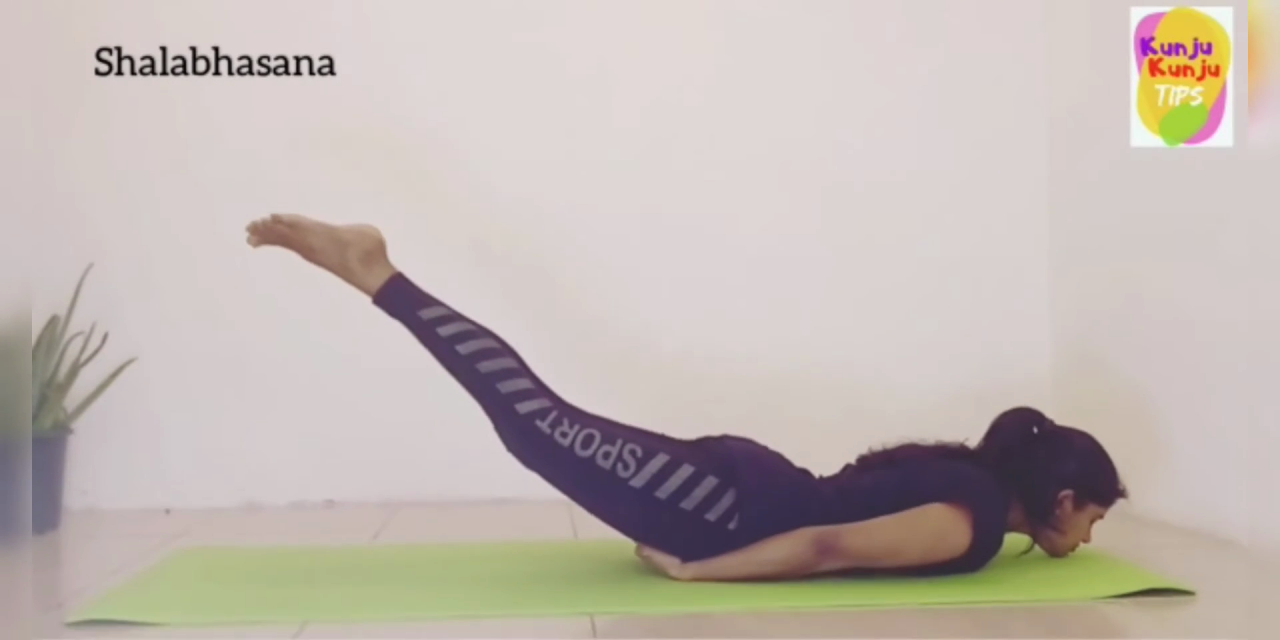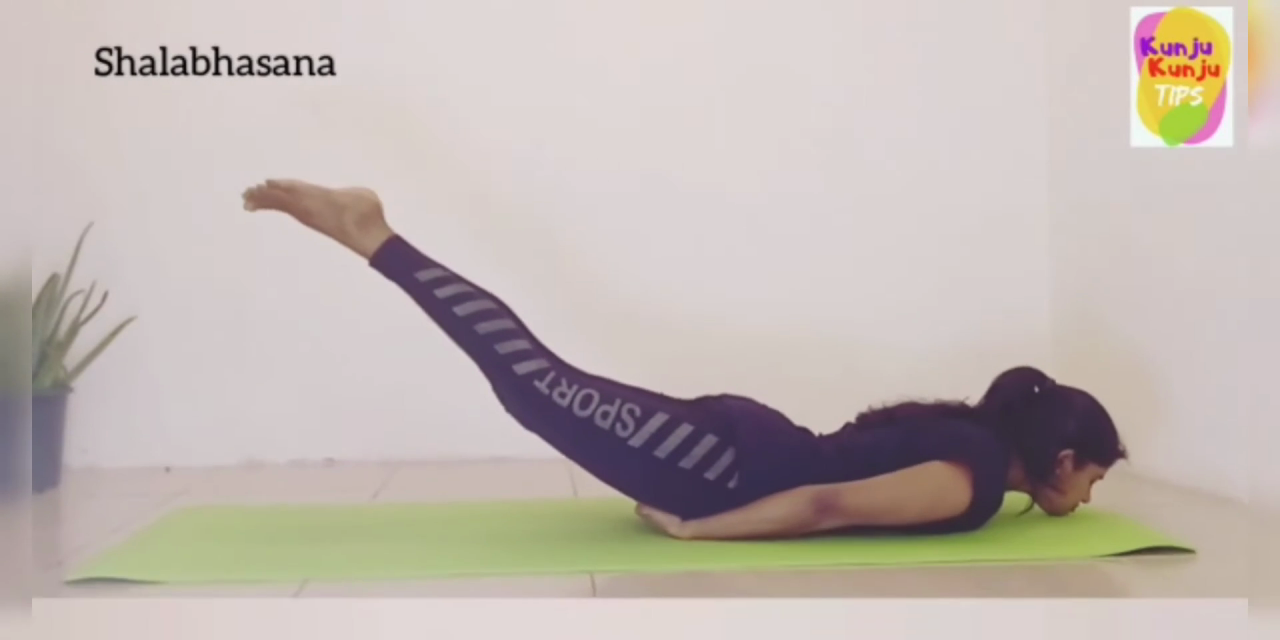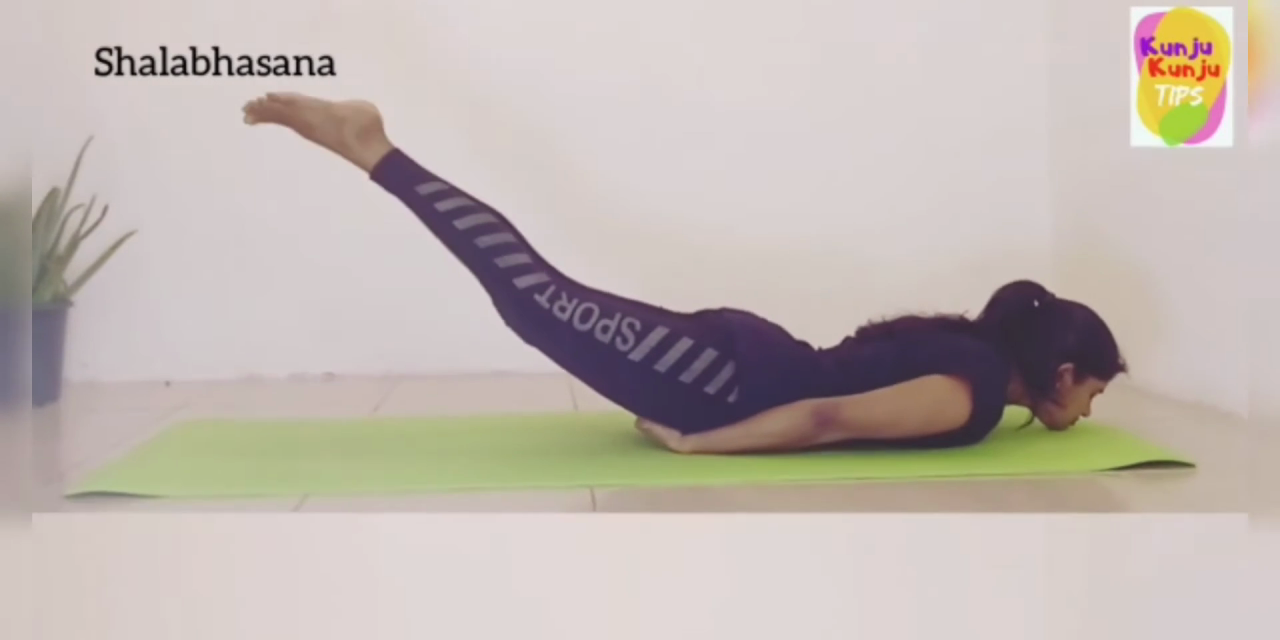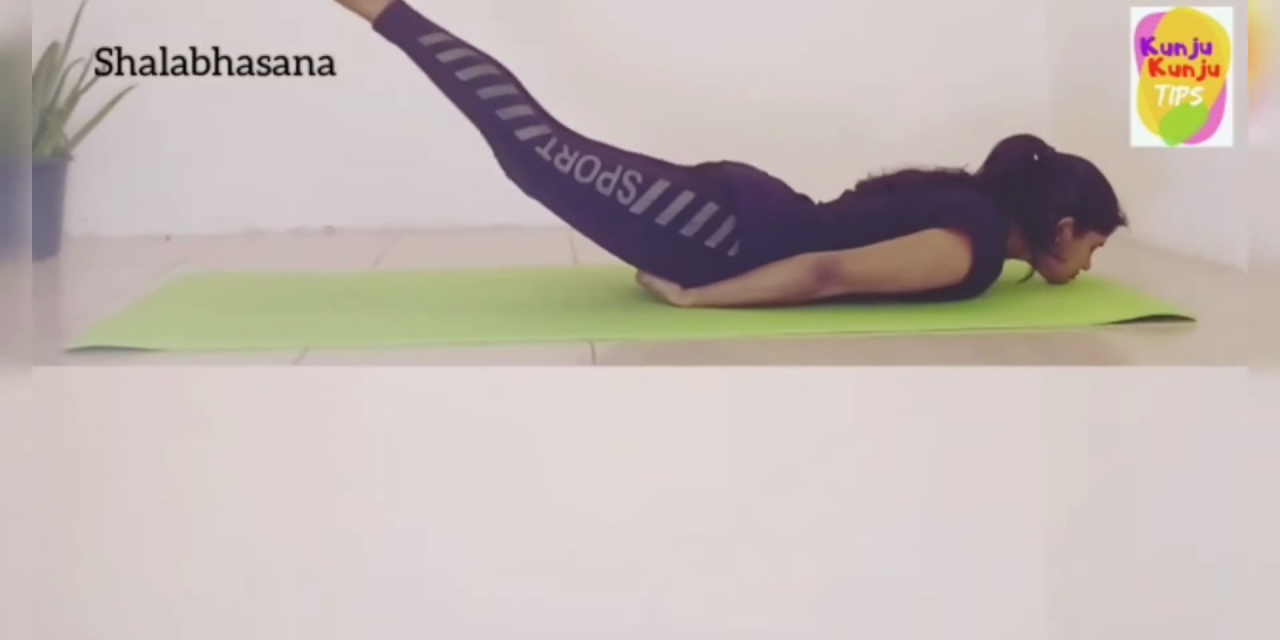
dt=0.1s
person 1, frame 1
left shoulder: (968, 473)
right shoulder: (973, 524)
right elbow: (830, 547)
right wrist: (692, 570)
left hip: (740, 484)
right hip: (729, 511)
left knee: (546, 424)
right knee: (539, 422)
left ankle: (378, 274)
right ankle: (376, 276)
person 1, frame 2
left shoulder: (968, 433)
right shoulder: (973, 482)
right elbow: (829, 505)
right wrist: (692, 528)
left hip: (742, 443)
right hip: (730, 471)
left knee: (545, 386)
right knee: (538, 383)
left ankle: (373, 235)
right ankle: (373, 238)
person 1, frame 3
left shoulder: (966, 344)
right shoulder: (970, 397)
right elbow: (827, 420)
right wrist: (692, 443)
left hip: (740, 357)
right hip: (734, 385)
left knee: (543, 297)
right knee: (534, 294)
left ankle: (370, 146)
right ankle: (370, 147)
person 1, frame 4
left shoulder: (964, 203)
right shoulder: (972, 251)
right elbow: (832, 273)
right wrist: (700, 295)
left hip: (745, 218)
right hip: (736, 237)
left knee: (558, 158)
right knee: (548, 158)
